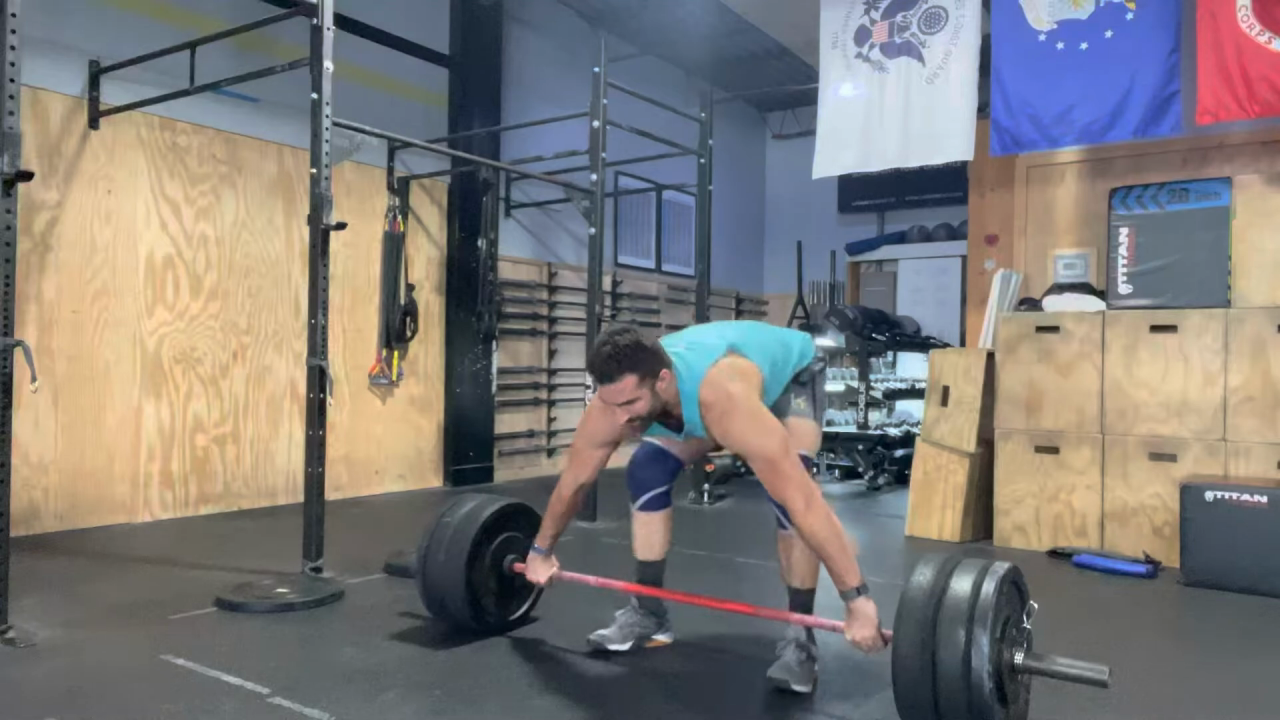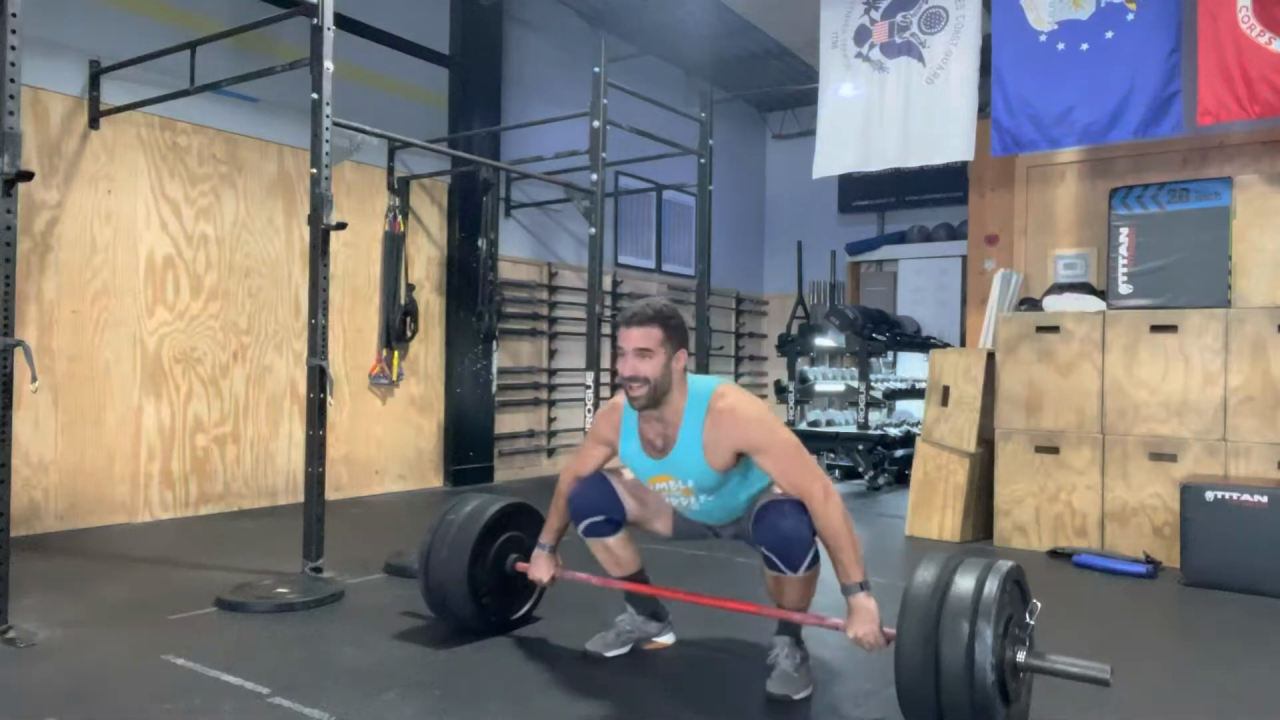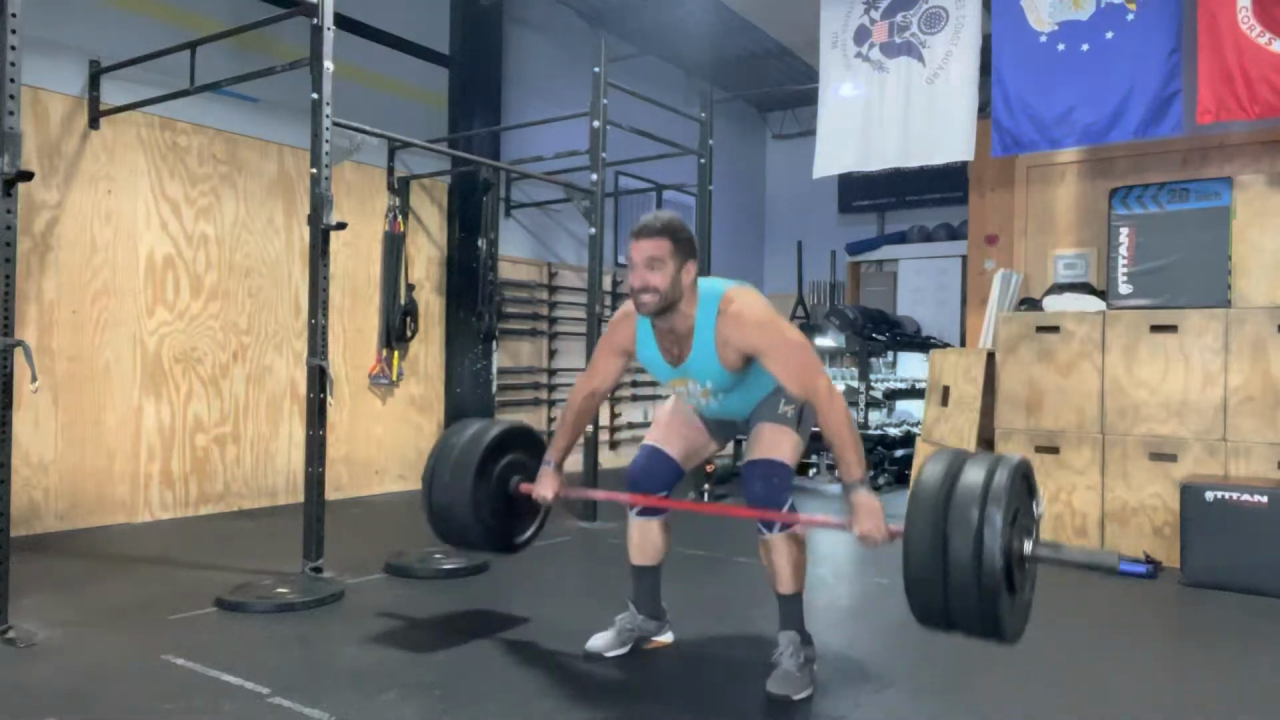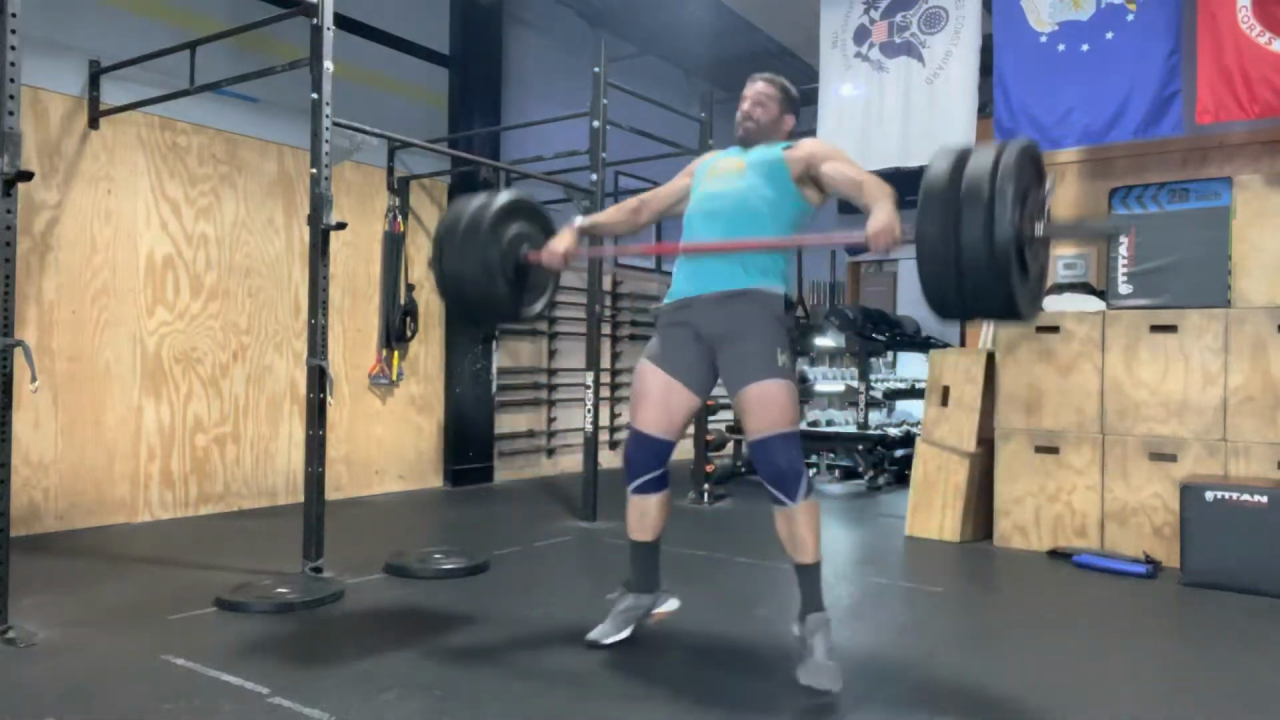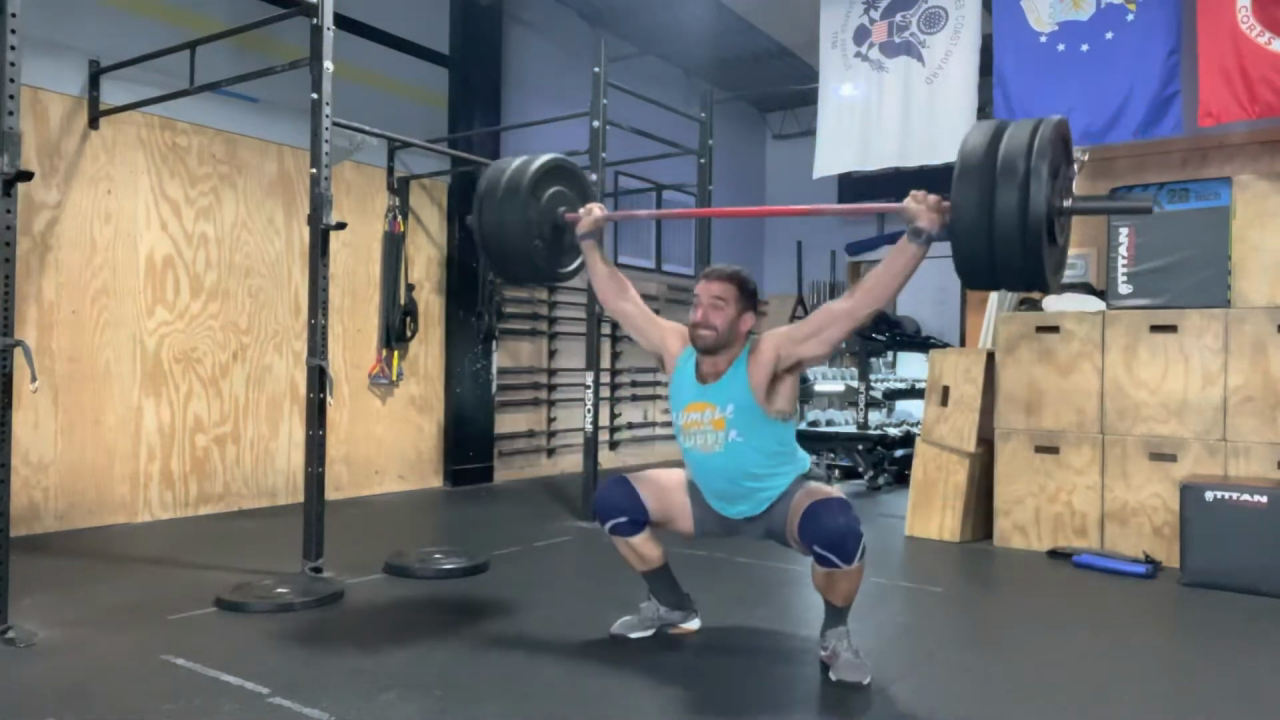
dt=0.5s
person 1, frame 1
left shoulder: (722, 396)
right shoulder: (615, 398)
left elbow: (804, 500)
right elbow: (574, 480)
left wrist: (857, 600)
right wrist: (541, 551)
left hip: (788, 374)
left knee: (789, 491)
right knee: (647, 473)
left ankle: (800, 637)
right ankle: (647, 612)
person 1, frame 2
left shoulder: (728, 412)
right shoulder: (615, 415)
left elbow: (820, 494)
right elbow: (574, 476)
left wrist: (859, 597)
right wrist: (546, 547)
left hip: (757, 501)
right hip: (687, 507)
left knee: (789, 530)
right knee: (588, 500)
left ankle: (788, 644)
right ankle: (646, 617)
person 1, frame 3
left shoulder: (738, 314)
right shoulder: (629, 324)
left elbow: (823, 392)
right elbow: (588, 392)
left wrist: (859, 491)
right wrist: (551, 466)
left hip: (777, 390)
right hip: (704, 401)
left knee: (765, 490)
right knee: (646, 478)
left ankle: (793, 641)
right ankle: (646, 616)
person 1, frame 4
left shoulder: (804, 154)
right shoulder: (708, 166)
left elbow: (867, 186)
right elbow: (641, 209)
left wrist: (885, 214)
right wrist: (577, 229)
left hip: (752, 314)
right hip: (682, 317)
left knee: (780, 462)
right knee: (644, 455)
left ankle: (813, 620)
right ankle: (643, 592)
person 1, frame 5
left shoulder: (770, 360)
right shoulder: (677, 350)
left elbow: (859, 302)
right elbow: (620, 301)
left wrist: (921, 232)
right wrist: (589, 238)
left hip: (784, 497)
right hip: (711, 499)
left knee: (837, 530)
right knee: (613, 499)
left ankle: (835, 634)
right ankle: (672, 604)
